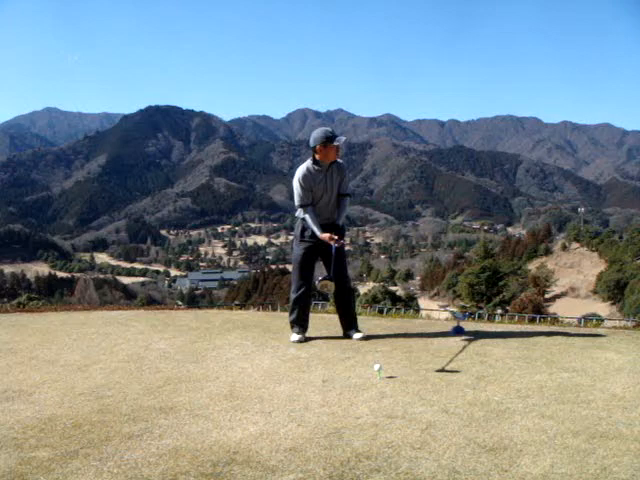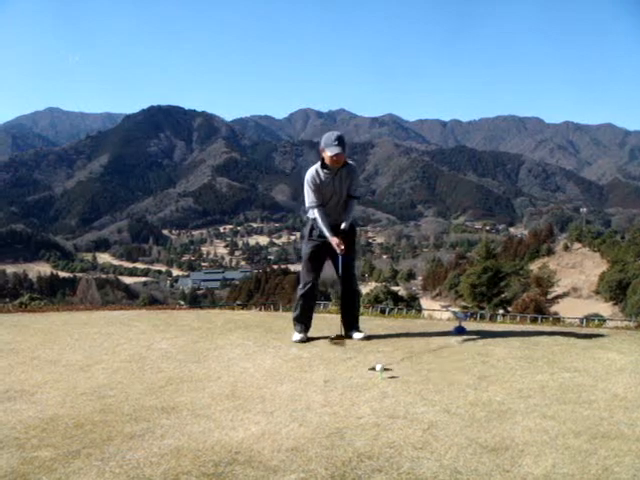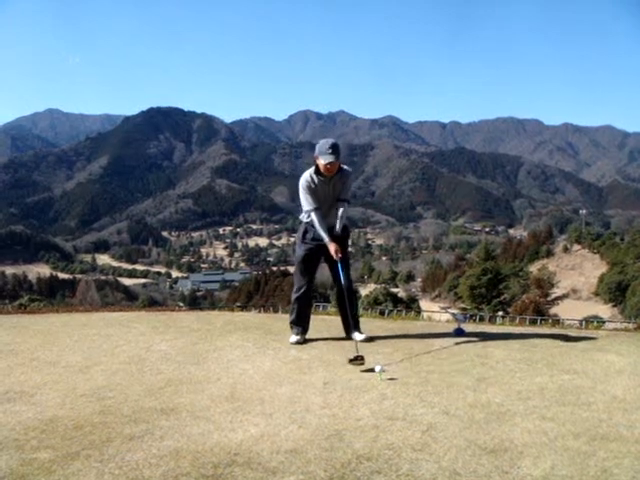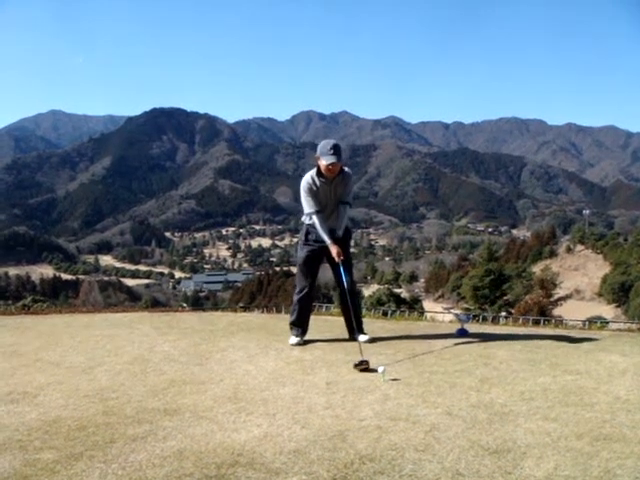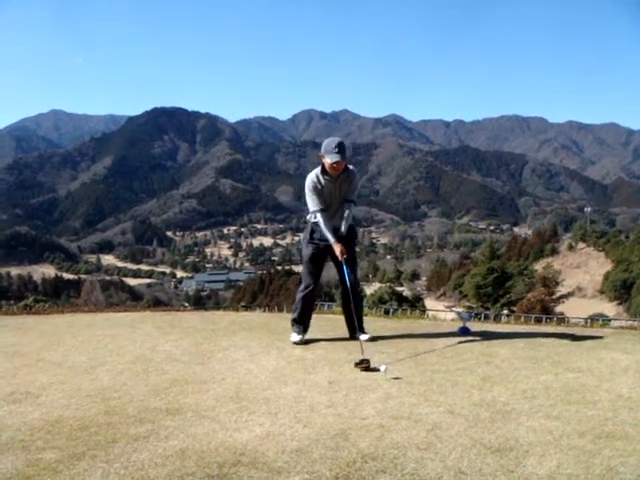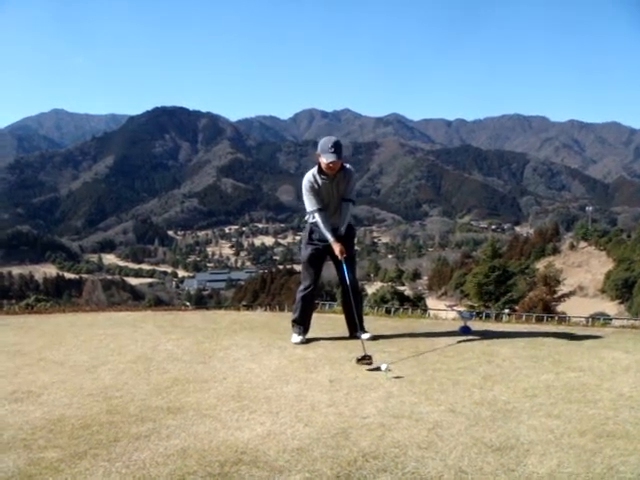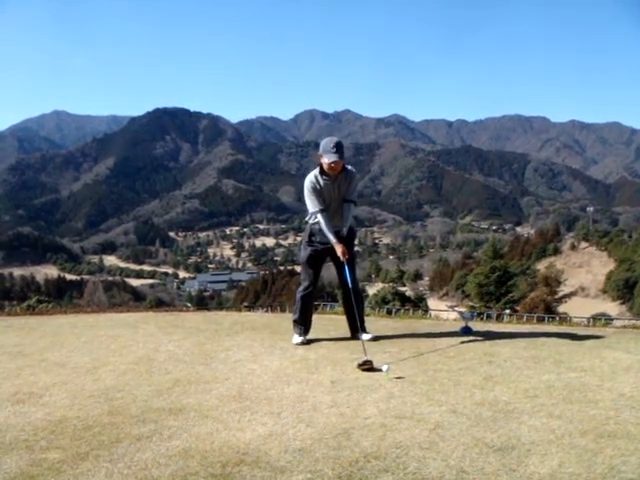
dt=0.5s
person 1, frame 1
left shoulder: (340, 168)
right shoulder: (303, 173)
left elbow: (344, 197)
right elbow: (304, 208)
left wrist: (338, 225)
right wrist: (319, 233)
left hip: (333, 228)
right hip: (308, 230)
left knee: (342, 280)
right knee: (302, 282)
left ankle: (350, 326)
right ankle: (298, 328)
person 1, frame 2
left shoulder: (351, 170)
right shoulder: (313, 174)
left elbow: (352, 200)
right elbow: (316, 208)
left wrist: (344, 226)
right wrist: (330, 236)
left hip: (343, 230)
right hip: (317, 230)
left knee: (349, 281)
right knee: (309, 280)
left ankle: (351, 326)
right ankle: (301, 327)
person 1, frame 3
left shoulder: (346, 174)
right shoulder: (307, 179)
left elbow: (342, 204)
right elbow: (314, 213)
left wrist: (336, 234)
right wrist: (328, 242)
left hip: (337, 232)
right hip: (311, 232)
left knee: (345, 282)
right knee: (303, 283)
left ankle: (352, 328)
right ankle: (298, 329)
person 1, frame 4
left shoulder: (347, 176)
right shoulder: (308, 181)
left elbow: (344, 207)
right elbow: (315, 215)
left wrist: (337, 238)
right wrist: (330, 244)
left hip: (339, 233)
right hip: (313, 234)
left knee: (348, 283)
right knee: (305, 284)
left ankle: (356, 330)
right ankle: (297, 331)
person 1, frame 5
left shoulder: (352, 175)
right shoulder: (313, 179)
left elbow: (348, 205)
right elbow: (319, 214)
left wrist: (341, 235)
right wrist: (334, 242)
left hip: (343, 232)
right hip: (317, 233)
left knee: (351, 282)
right knee: (309, 282)
left ankle: (356, 329)
right ankle: (299, 328)
person 1, frame 6
left shoulder: (349, 174)
right shoulder: (310, 179)
left elbow: (347, 204)
right elbow: (317, 213)
left wrist: (340, 234)
right wrist: (332, 241)
left hip: (342, 231)
right hip: (316, 233)
left knee: (350, 281)
right knee: (309, 282)
left ankle: (357, 328)
right ankle: (299, 329)
person 1, frame 7
left shoulder: (350, 175)
right shoulder: (311, 180)
left elbow: (348, 206)
right elbow: (320, 214)
left wrist: (342, 235)
right wrist: (335, 243)
left hip: (343, 233)
right hip: (317, 234)
left knee: (350, 282)
right knee: (308, 283)
left ankle: (358, 328)
right ankle: (300, 330)
